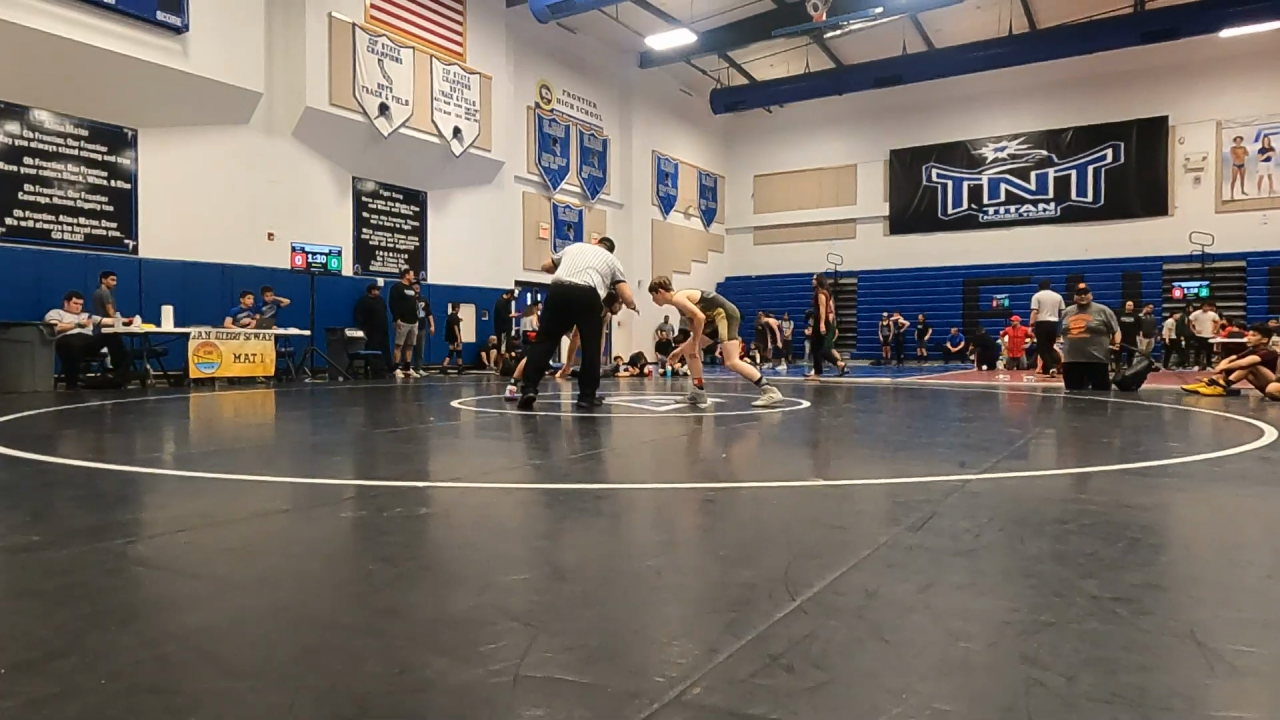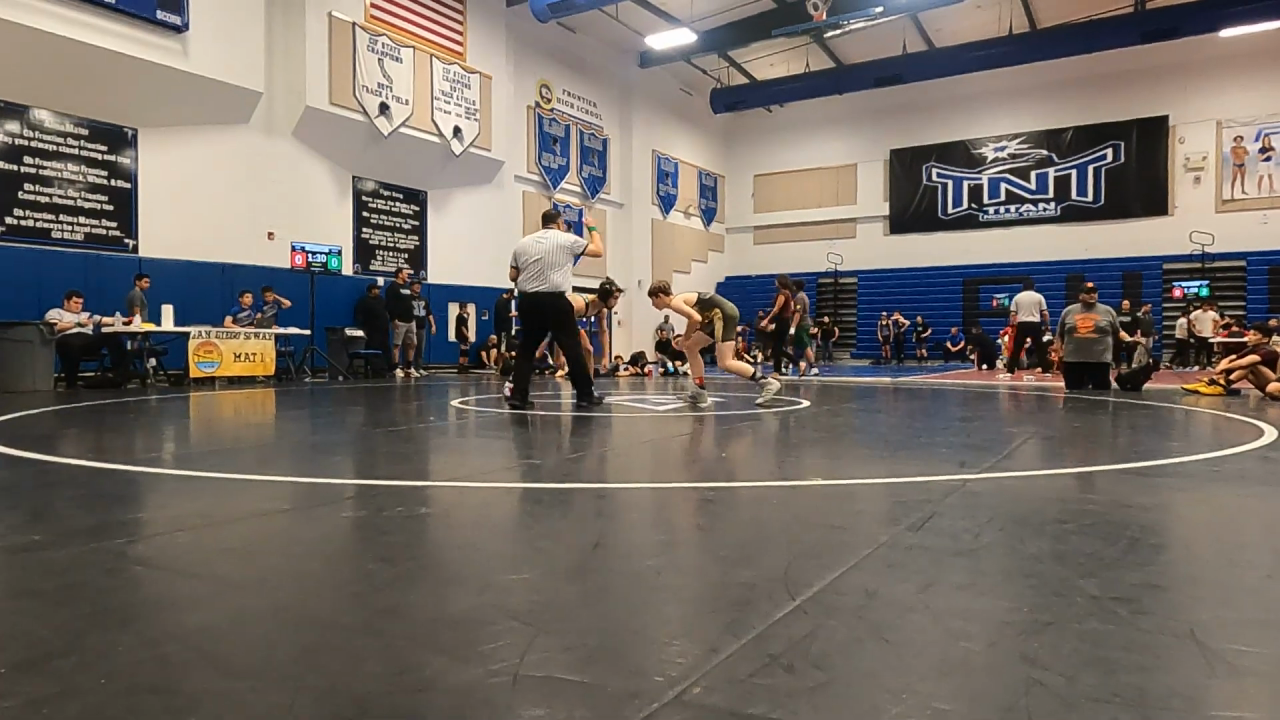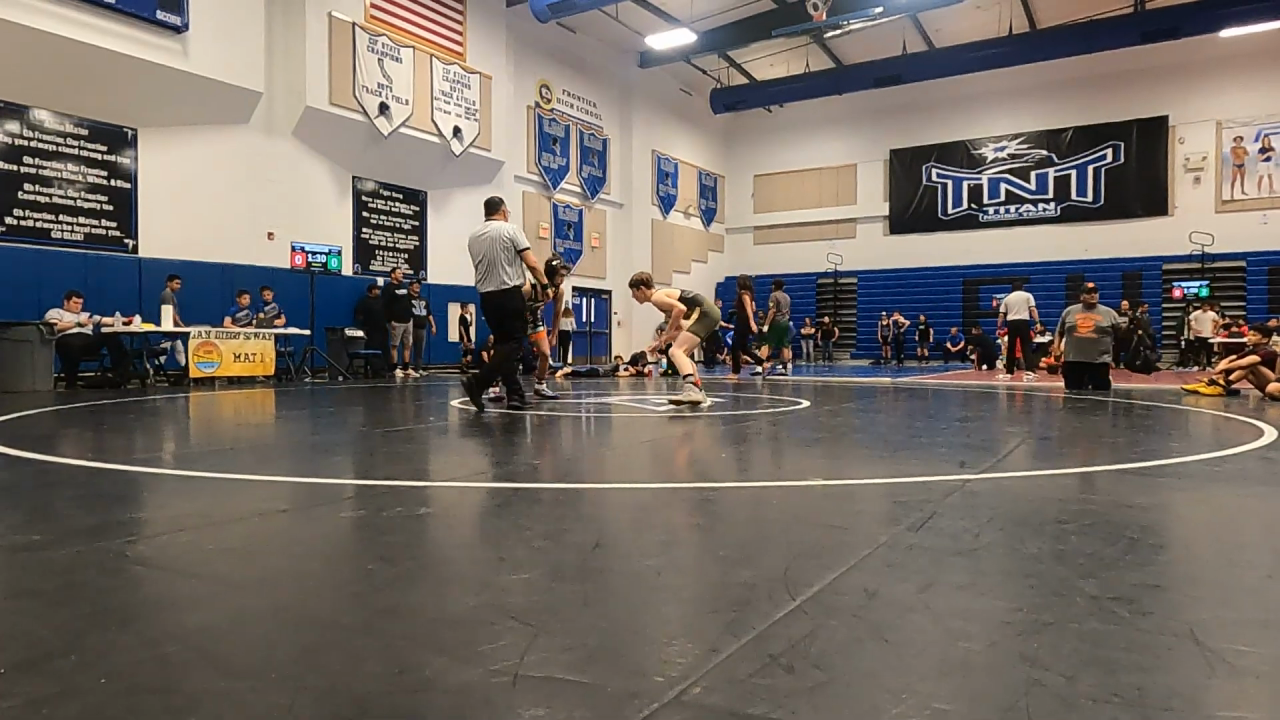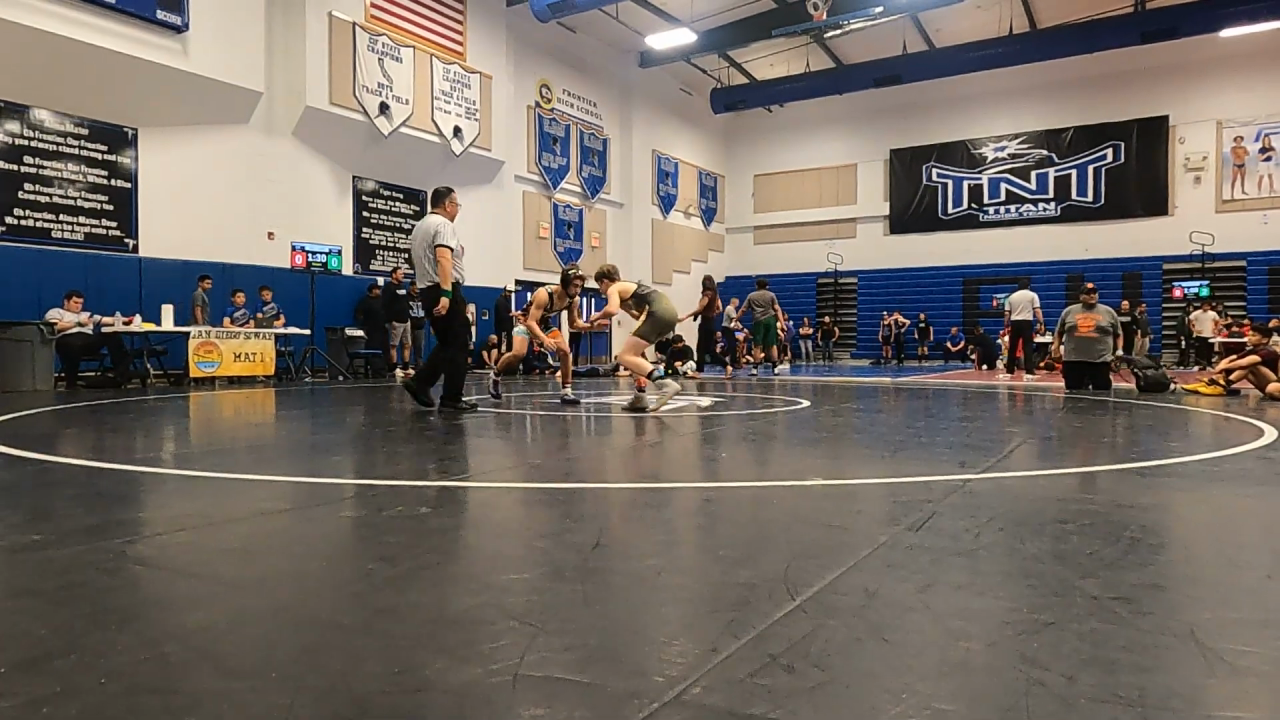
dt=0.5s
person 1, frame 1
left shoulder: (573, 247)
right shoulder: (612, 260)
left elbow: (546, 266)
right elbow: (626, 296)
right wrist: (632, 307)
left hip: (559, 291)
right hip: (587, 296)
left knee: (544, 341)
right knee: (591, 347)
left ankle: (529, 389)
right ankle: (587, 396)
person 1, frame 2
left shoulder: (523, 243)
right shoulder: (567, 239)
left elbow: (512, 277)
right elbow: (598, 251)
right wrist: (592, 229)
left hip: (528, 300)
right hip: (555, 300)
left knee: (527, 349)
right knee: (572, 347)
left ankle: (518, 395)
right ankle: (585, 395)
person 1, frame 3
left shoulder: (473, 237)
right shoulder: (510, 230)
right elbow: (532, 263)
right wrist: (544, 284)
left hip: (487, 297)
right hip: (509, 295)
left knee: (504, 345)
right knee: (513, 344)
left ankle: (515, 396)
right ankle: (476, 383)
person 1, frame 4
left shoulder: (421, 226)
right shoulder: (443, 225)
right elbow: (443, 259)
right wrist: (445, 293)
left hip: (429, 292)
right hip: (444, 293)
left knee: (446, 344)
right knee: (458, 345)
left ankle: (420, 383)
right ankle: (451, 399)
